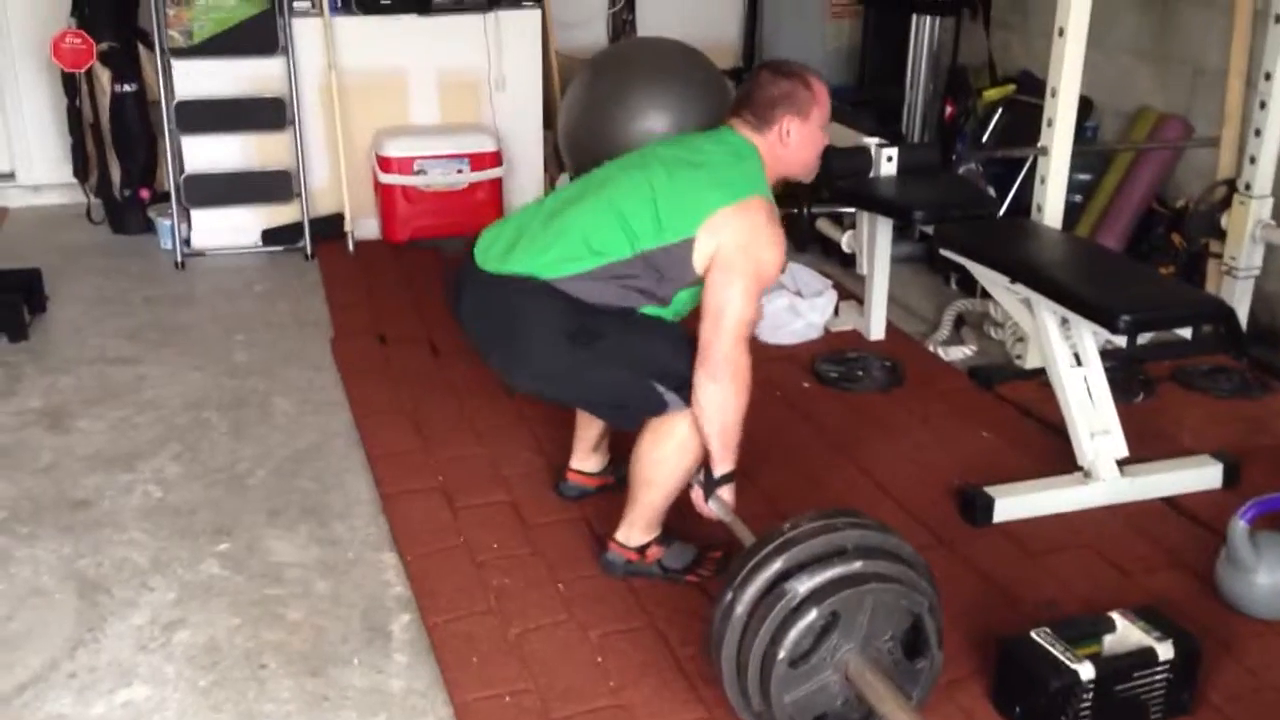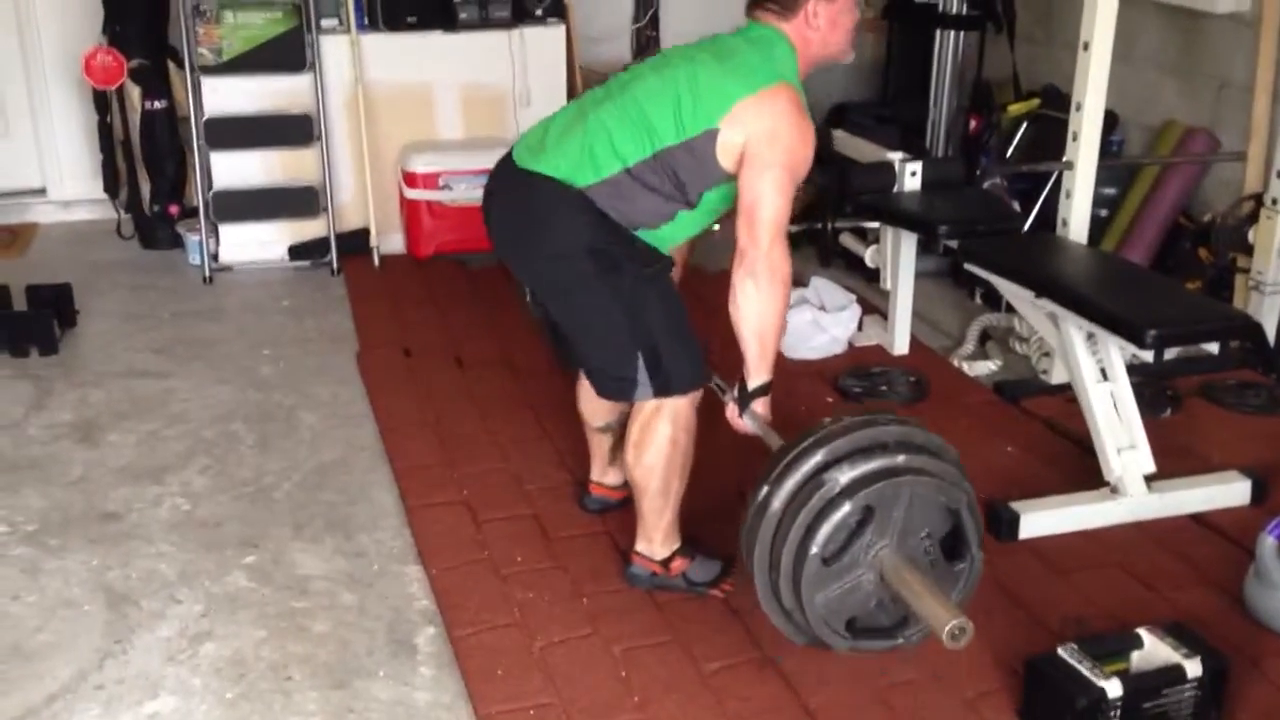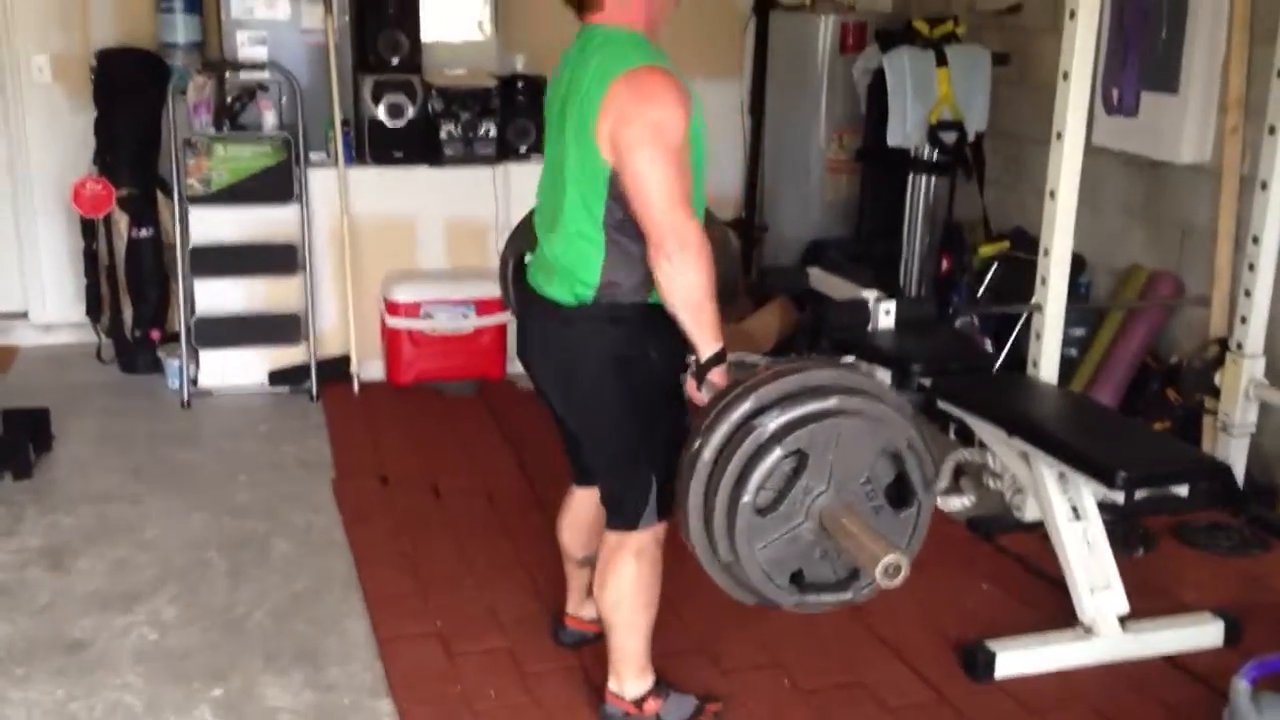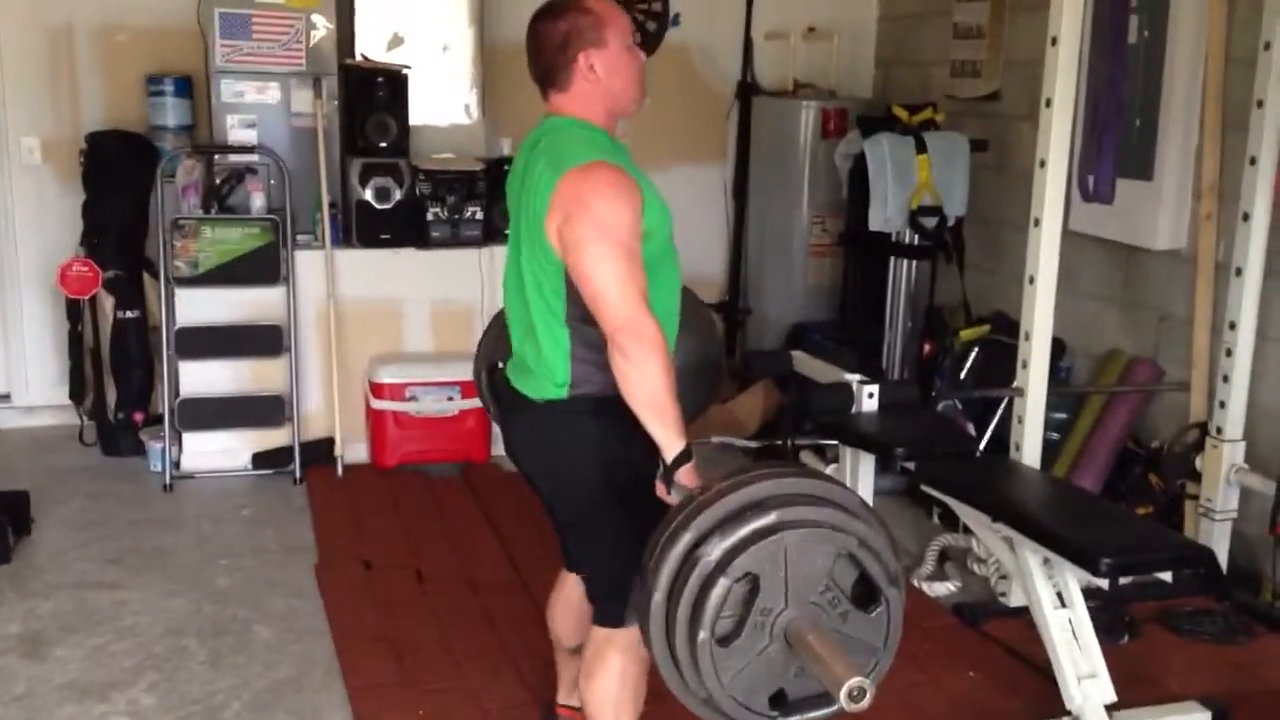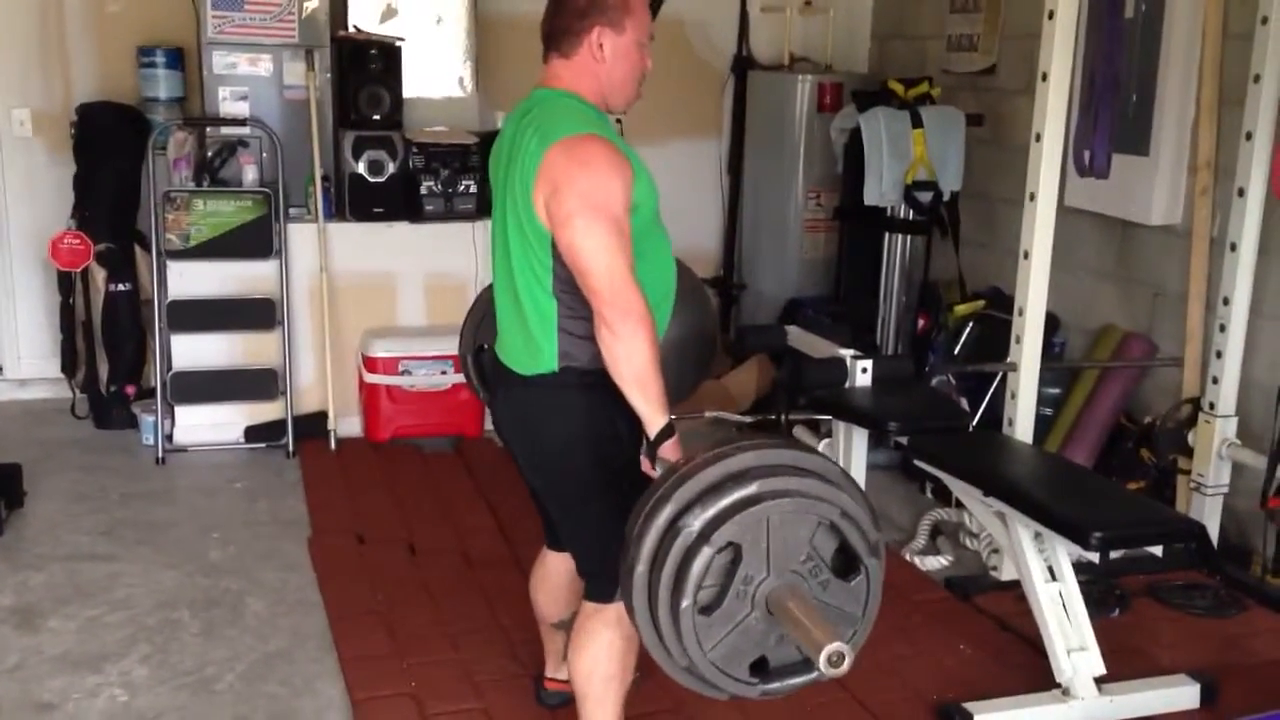
dt=1s
person 1, frame 1
left shoulder: (697, 152)
right shoulder: (752, 223)
right elbow: (721, 361)
right wrist: (721, 473)
left hip: (490, 274)
right hip: (524, 313)
left knee: (633, 348)
right knee: (693, 389)
left ankle: (586, 468)
right ankle: (635, 544)
person 1, frame 2
left shoulder: (731, 53)
right shoulder: (780, 110)
right elbow: (760, 259)
left wrist: (656, 288)
right wrist: (757, 385)
left hip: (523, 187)
right hip: (563, 215)
left knee: (613, 344)
right knee: (670, 382)
left ankle: (606, 480)
right ankle: (659, 555)
person 1, frame 3
left shoulder: (583, 62)
right shoulder: (644, 86)
right elbow: (671, 233)
right wrist: (709, 354)
left hip: (555, 311)
right hip: (608, 331)
left knee: (598, 478)
right knee: (642, 515)
left ankle: (580, 611)
person 1, frame 4
left shoulder: (544, 150)
right shoulder: (596, 179)
right elbow: (628, 332)
right wrist: (677, 455)
left hip: (544, 405)
right hip: (586, 425)
left knee: (588, 567)
right knee: (630, 609)
person 1, frame 5
left shoulder: (530, 121)
right shoulder: (586, 153)
right elbow: (616, 306)
right wrist: (661, 430)
left hip: (532, 381)
right hip: (575, 400)
left knee: (569, 543)
right knee: (620, 584)
